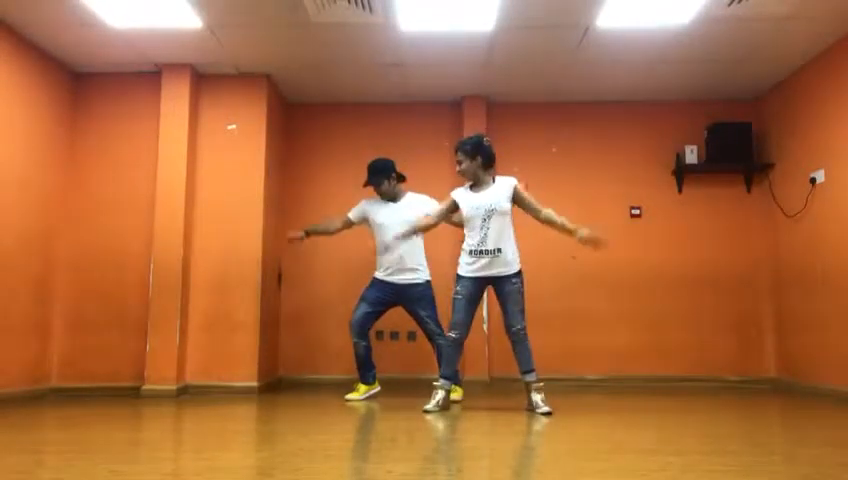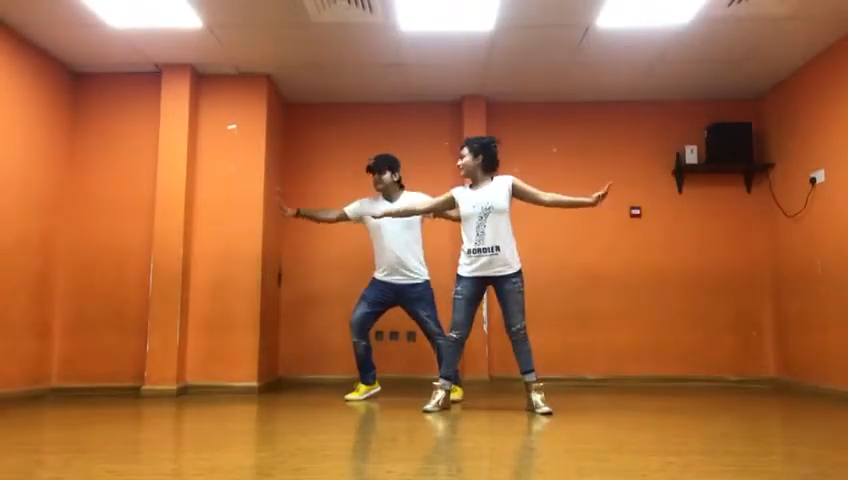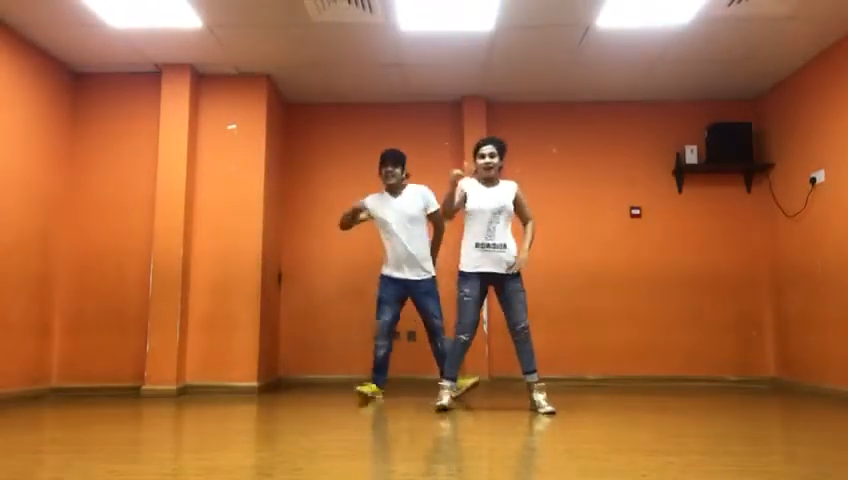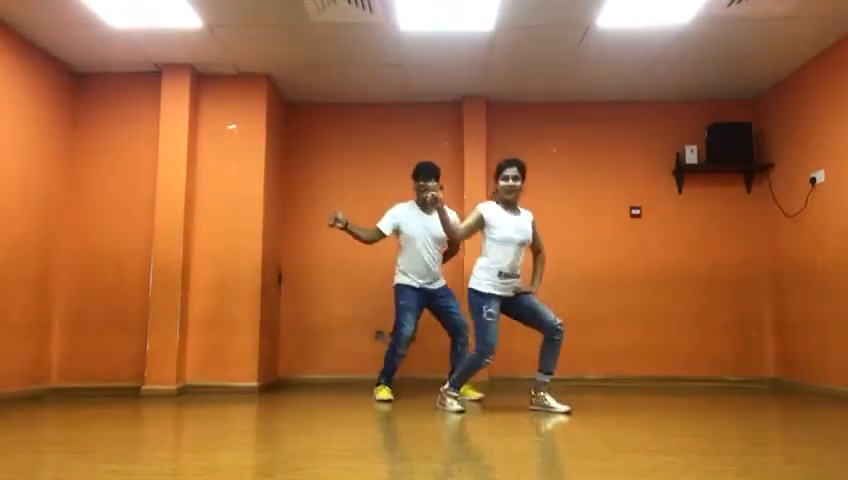
dt=0.5s
person 1, frame 1
left shoulder: (507, 186)
right shoulder: (459, 195)
left elbow: (540, 213)
right elbow: (431, 220)
left wrist: (576, 231)
right wrist: (398, 237)
left hip: (506, 270)
right hip: (469, 272)
left knee: (517, 331)
right knee: (456, 332)
left ankle: (534, 392)
right ankle: (442, 391)
person 1, frame 2
left shoulder: (506, 184)
right shoulder: (458, 194)
left elbow: (545, 198)
right elbow: (423, 207)
left wrist: (589, 201)
right wrist: (384, 213)
left hip: (506, 270)
right hip: (469, 272)
left knee: (517, 330)
right knee: (457, 332)
left ankle: (534, 392)
right ankle: (442, 391)
person 1, frame 3
left shoulder: (511, 188)
right shoulder: (467, 186)
left elbow: (528, 221)
right elbow: (447, 214)
left wrist: (524, 251)
right wrist: (453, 187)
left hip: (506, 269)
right hip: (473, 269)
left knee: (520, 328)
right knee: (464, 332)
left ankle: (536, 392)
right ankle: (446, 387)
person 1, frame 4
left shoulder: (527, 217)
right shoulder: (486, 211)
left elbow: (539, 252)
right elbow: (456, 236)
left wrist: (534, 285)
right wrist: (440, 209)
left hip: (513, 291)
right hip: (485, 290)
left knee: (554, 328)
right knee: (486, 350)
left ankle: (540, 394)
right ankle: (449, 391)
person 2, frame 1
left shoulder: (421, 202)
right shoulder: (368, 206)
left elbow: (452, 218)
right elbow: (338, 224)
right wrist: (307, 232)
left hip: (416, 282)
right hip: (383, 281)
left knee: (435, 333)
right knee: (358, 324)
left ankle: (453, 384)
right ankle: (368, 382)
person 2, frame 2
left shoulder: (417, 200)
right shoulder: (366, 205)
left elbow: (451, 213)
right elbow: (331, 216)
right wrist: (298, 212)
left hip: (416, 283)
right hip: (382, 282)
left knee: (435, 333)
right knee: (357, 324)
left ankle: (453, 384)
right ankle: (368, 382)
person 2, frame 3
left shoulder: (421, 193)
right shoulder: (373, 201)
left elbow: (440, 223)
right elbow: (344, 225)
left wrist: (432, 255)
right wrist: (353, 212)
left hip: (423, 277)
right hip: (391, 277)
left knee: (436, 328)
right knee: (384, 328)
right ankle: (375, 384)
person 2, frame 4
left shoulder: (449, 216)
right shoulder: (400, 212)
left elbow: (453, 248)
right elbow: (370, 237)
left wrist: (434, 264)
right wrist: (345, 226)
left hip: (437, 286)
right hip: (408, 285)
left knee: (460, 328)
right knee: (404, 334)
left ankle: (458, 385)
right ankle: (383, 384)
